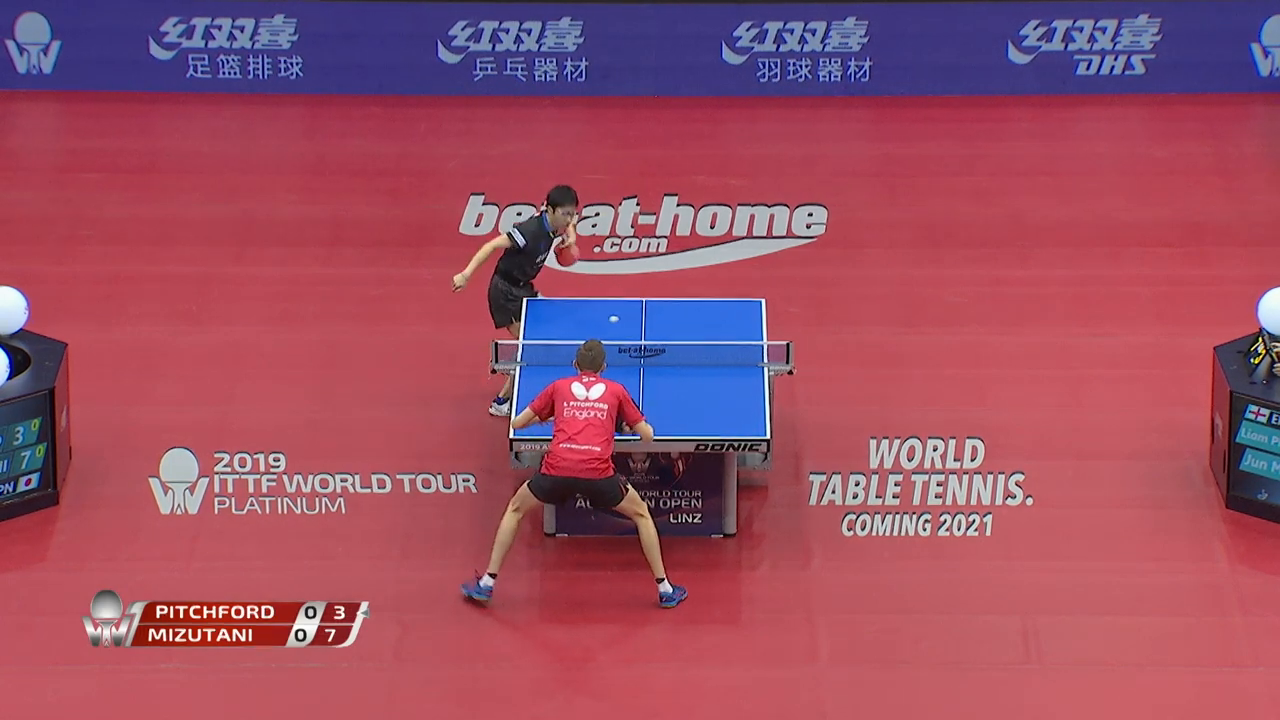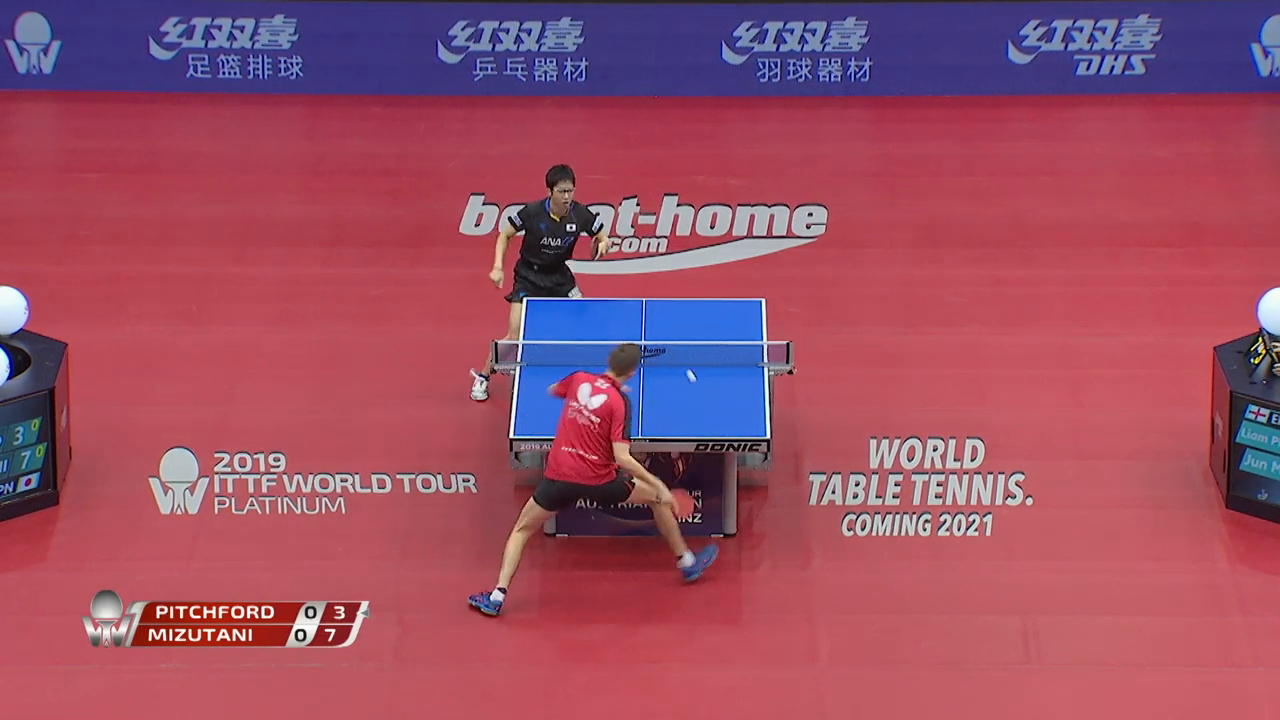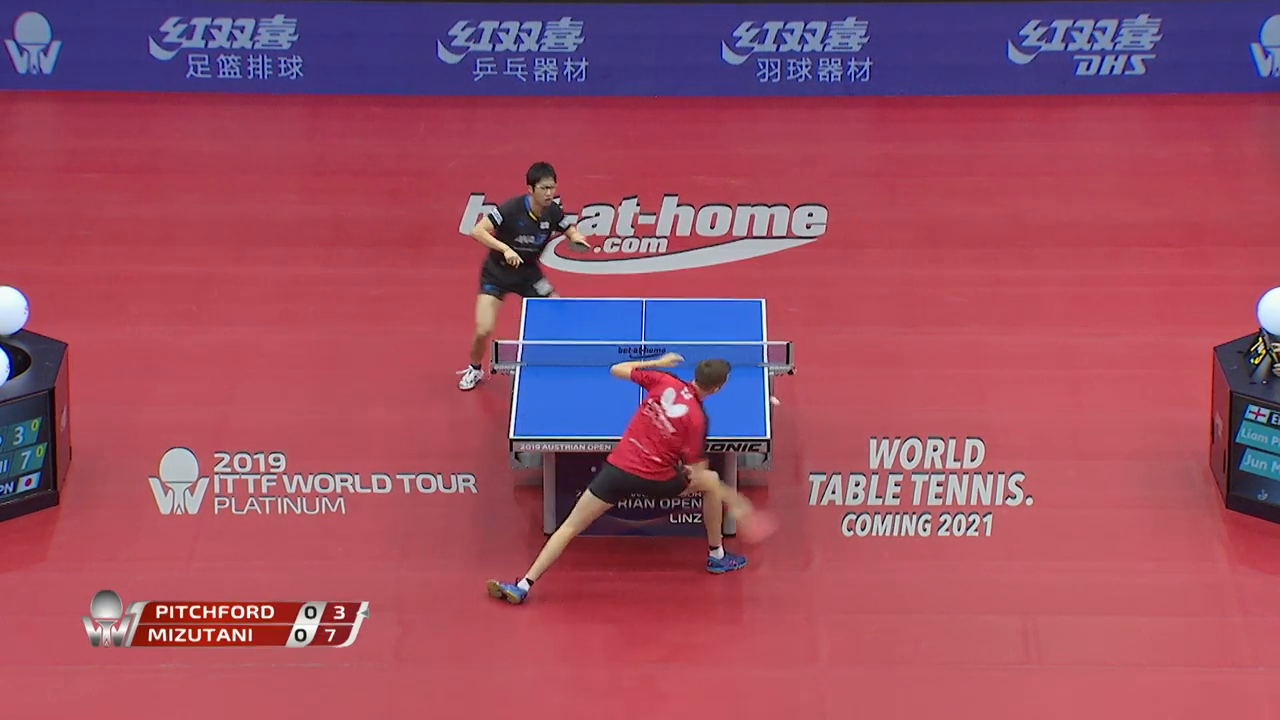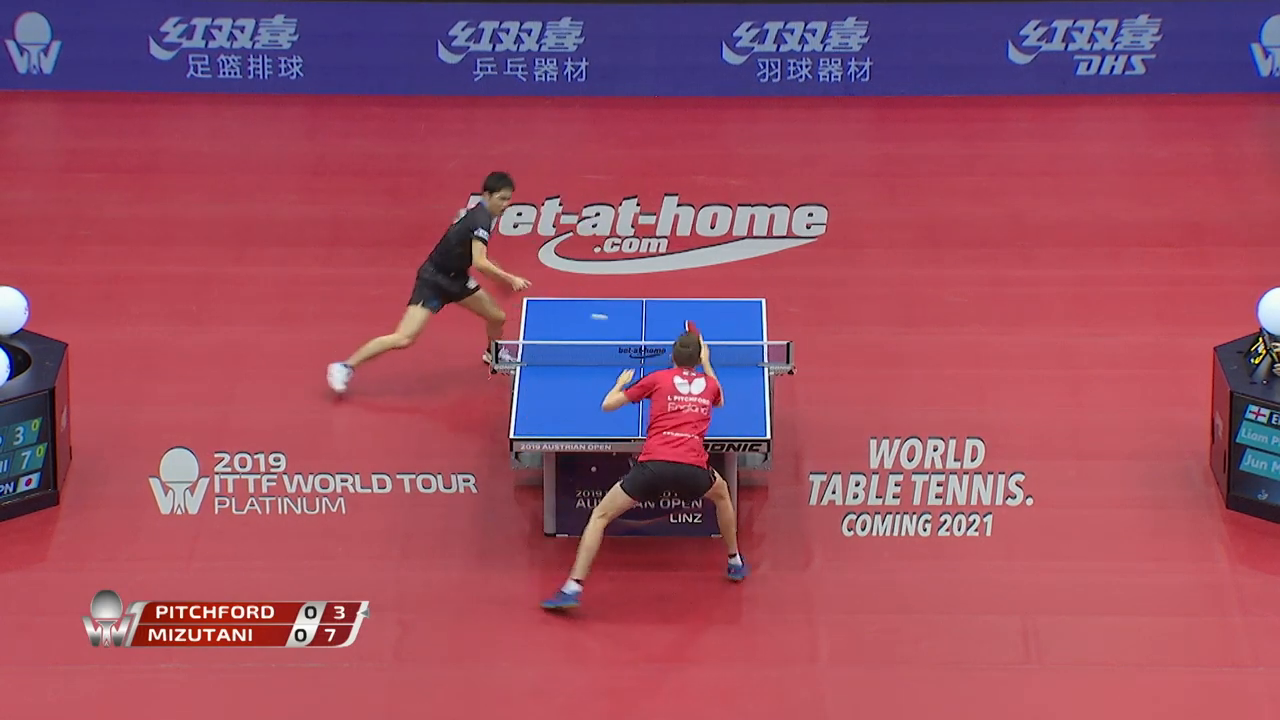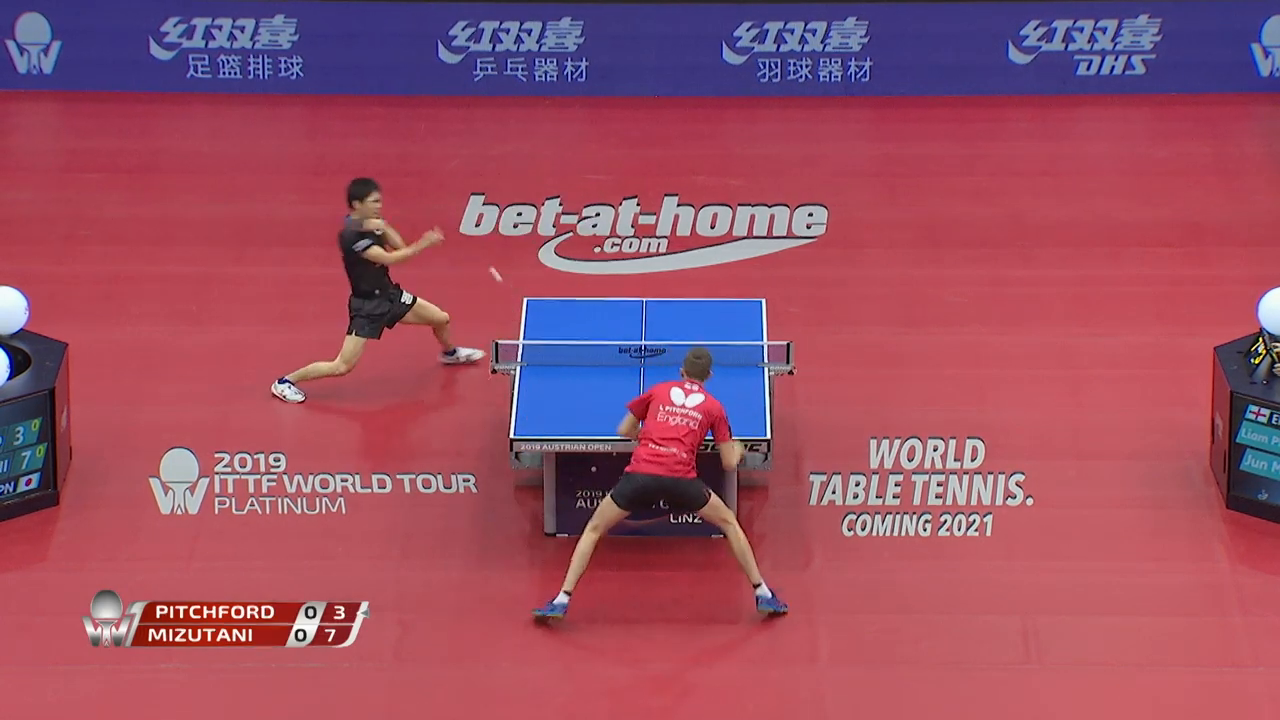
dt=0.3s
person 1, frame 1
left shoulder: (558, 386)
right shoulder: (616, 390)
left elbow: (517, 424)
right elbow: (647, 435)
left wrist: (543, 416)
right wrist: (635, 423)
left hip: (556, 471)
right hip: (597, 473)
left knee: (515, 510)
right knee: (641, 514)
left ankle: (486, 584)
right ankle: (665, 589)
person 1, frame 2
left shoulder: (576, 380)
right shoulder: (620, 403)
left elbow: (553, 391)
right elbow: (621, 458)
right wrist: (656, 485)
left hip: (558, 477)
right hip: (598, 481)
left knee: (521, 531)
right knee: (659, 497)
left ankle: (495, 597)
right ankle: (687, 563)
person 1, frame 3
left shoulder: (663, 382)
right shoulder: (697, 419)
left elbow: (617, 370)
right elbow: (697, 471)
left wrist: (659, 364)
right wrist: (735, 501)
left hip: (618, 467)
right hip: (655, 478)
left knee: (571, 526)
right knee: (711, 481)
left ankle: (522, 586)
right ankle: (717, 556)
person 1, frame 4
left shoulder: (657, 379)
right shoulder: (710, 384)
left elbow: (609, 405)
left wrist: (622, 380)
right wrist: (705, 361)
left hip: (653, 465)
right hip: (692, 468)
left knee: (600, 516)
right knee: (722, 496)
left ankle: (573, 588)
right ankle: (735, 563)
person 1, frame 5
left shoulder: (657, 390)
right shoulder: (714, 407)
left elbow: (624, 431)
right elbow: (730, 463)
right wrist: (738, 451)
left hip: (641, 474)
right hip: (680, 479)
left knee: (594, 530)
right knee: (729, 523)
left ankle: (562, 600)
right ankle: (763, 594)
person 2, frame 1
left shoulder: (552, 222)
right shoulder: (531, 231)
left elbow: (569, 221)
right elbow: (491, 245)
left wrist: (571, 236)
right wrist: (466, 273)
left hip: (523, 287)
right hip: (507, 290)
right ankle: (501, 401)
person 2, frame 2
left shoulder: (581, 214)
right shoulder: (531, 212)
left elbow: (604, 236)
right elbow: (503, 235)
left wrist: (602, 244)
right wrist: (497, 267)
left hip: (560, 276)
right hip: (528, 276)
right knee: (514, 337)
right ankle: (482, 377)
person 2, frame 3
left shoulder: (554, 212)
right shoulder: (511, 208)
left elbow: (570, 231)
right elbow: (478, 231)
left wrist: (578, 238)
right wrist: (505, 249)
left hip: (529, 271)
right hip: (497, 271)
right knee: (483, 331)
right ankle: (474, 369)
person 2, frame 4
left shoulder: (479, 213)
right shoulder: (482, 220)
right elbow: (479, 263)
right wrist: (510, 279)
left hip: (457, 278)
right hip: (435, 279)
left knee: (497, 317)
right knee: (404, 339)
left ankle: (493, 353)
right ankle: (345, 367)
person 2, frame 5
left shoulder: (368, 224)
right shoulder: (351, 234)
left elbow: (399, 246)
right elbow: (387, 259)
left wrist: (384, 228)
right wrist: (421, 245)
left hip: (389, 293)
right hip: (367, 304)
left knee: (442, 319)
right knee: (342, 367)
left ankle: (450, 353)
right ankle: (285, 381)
